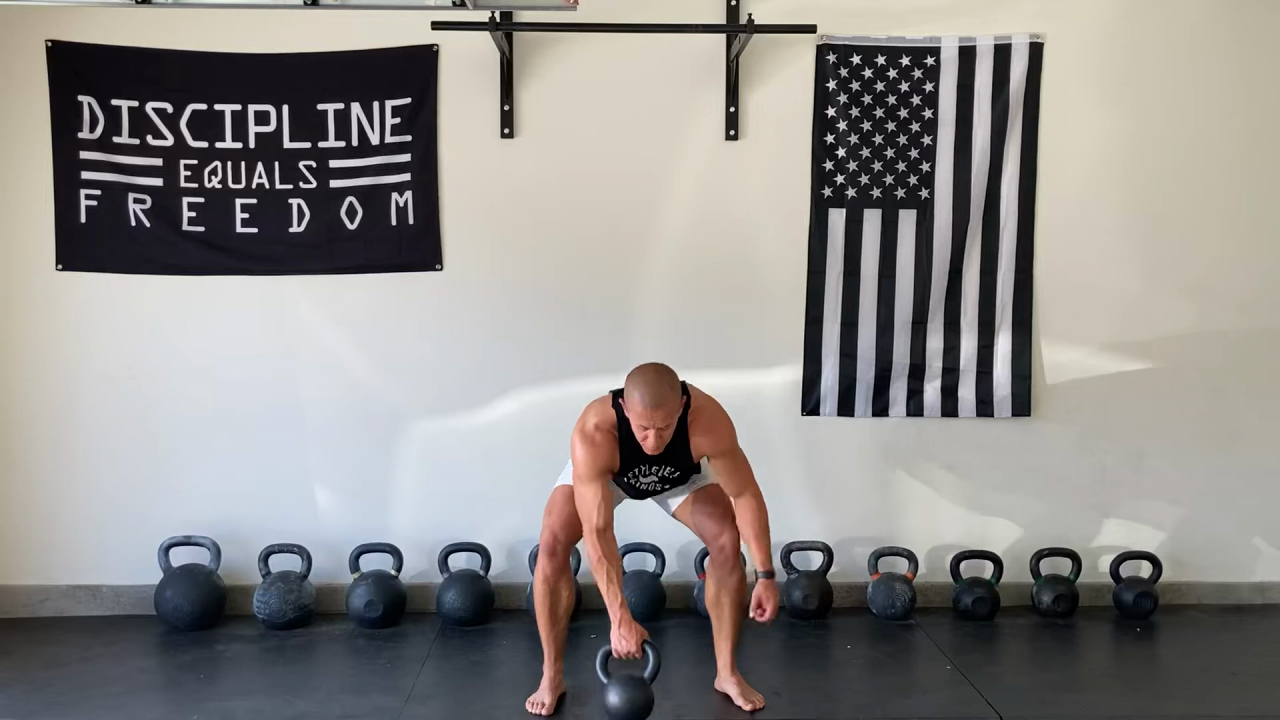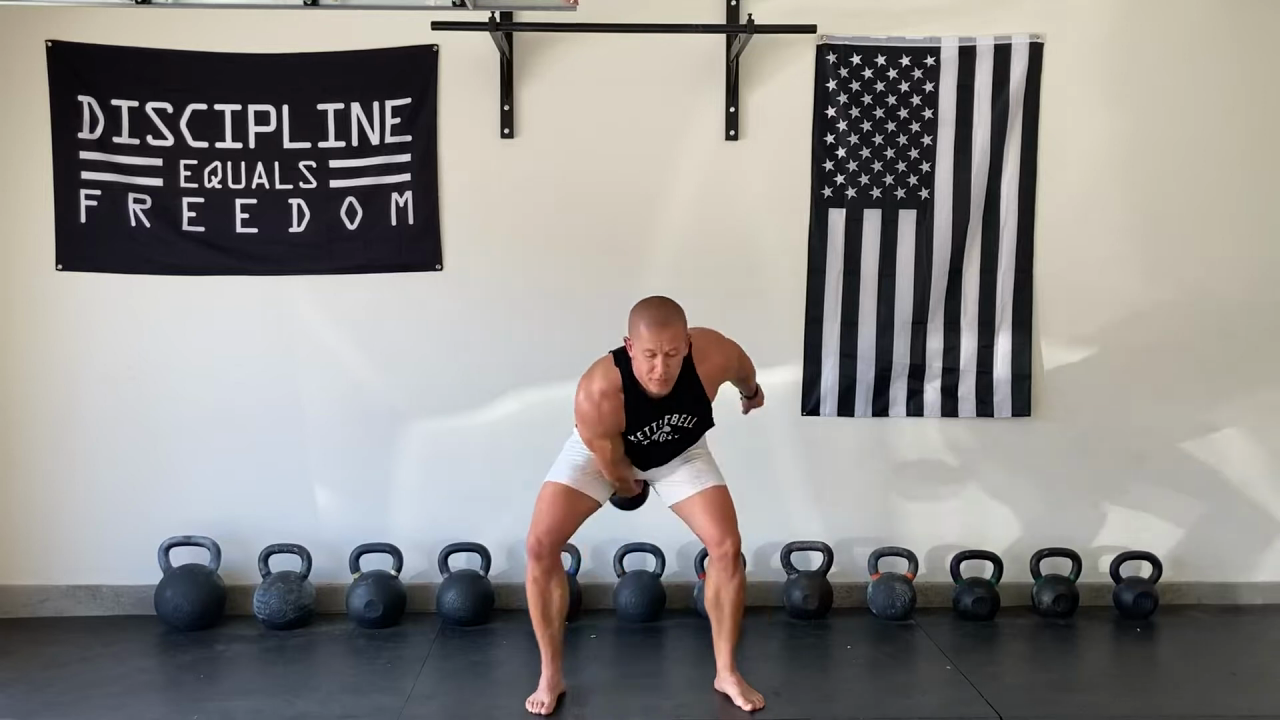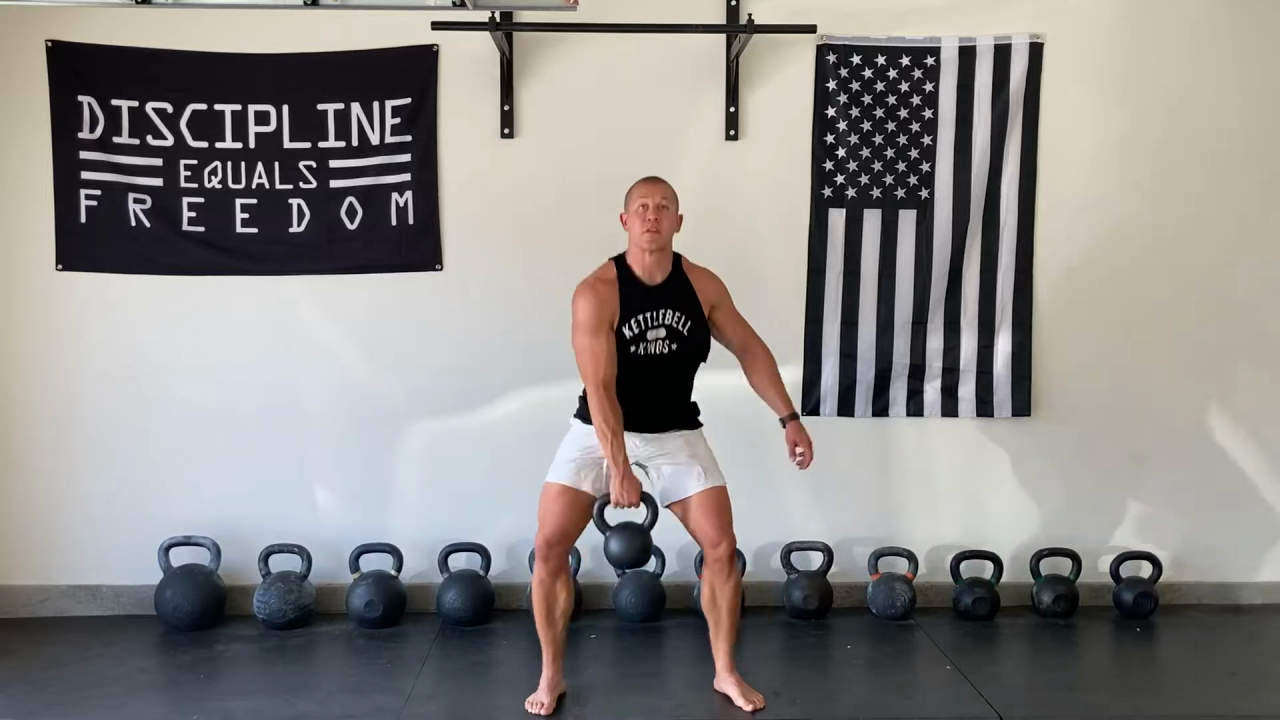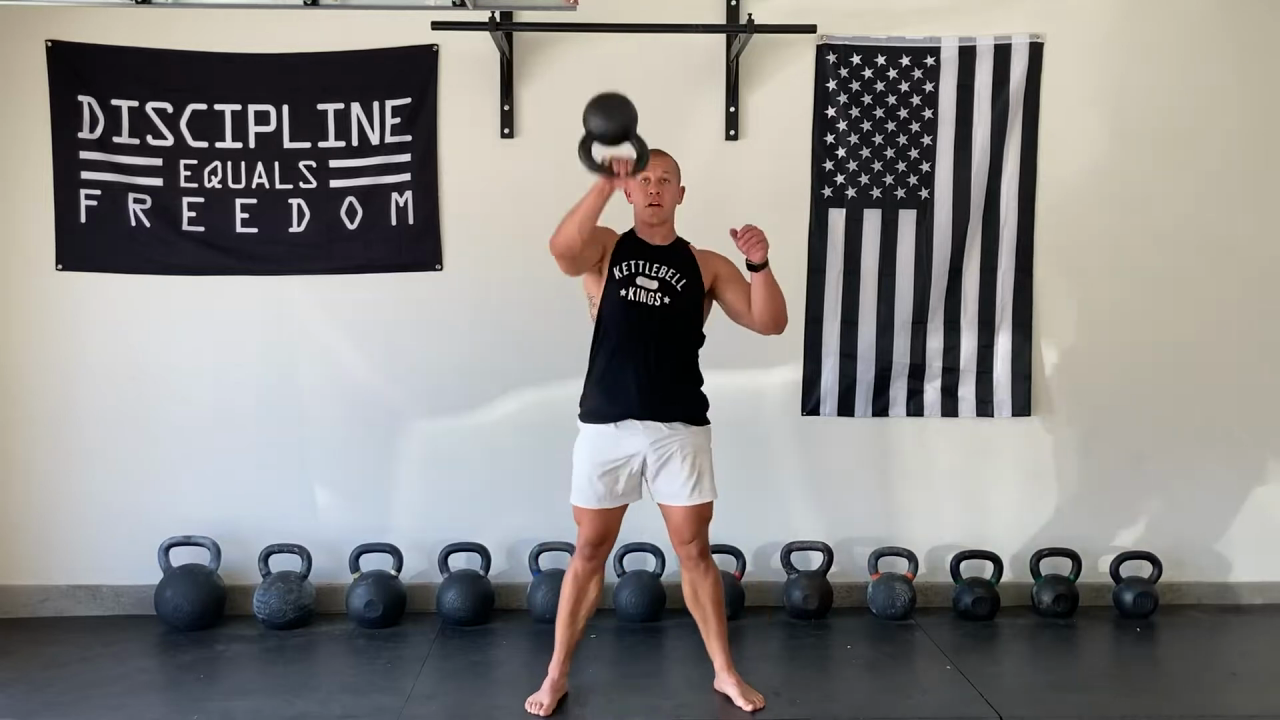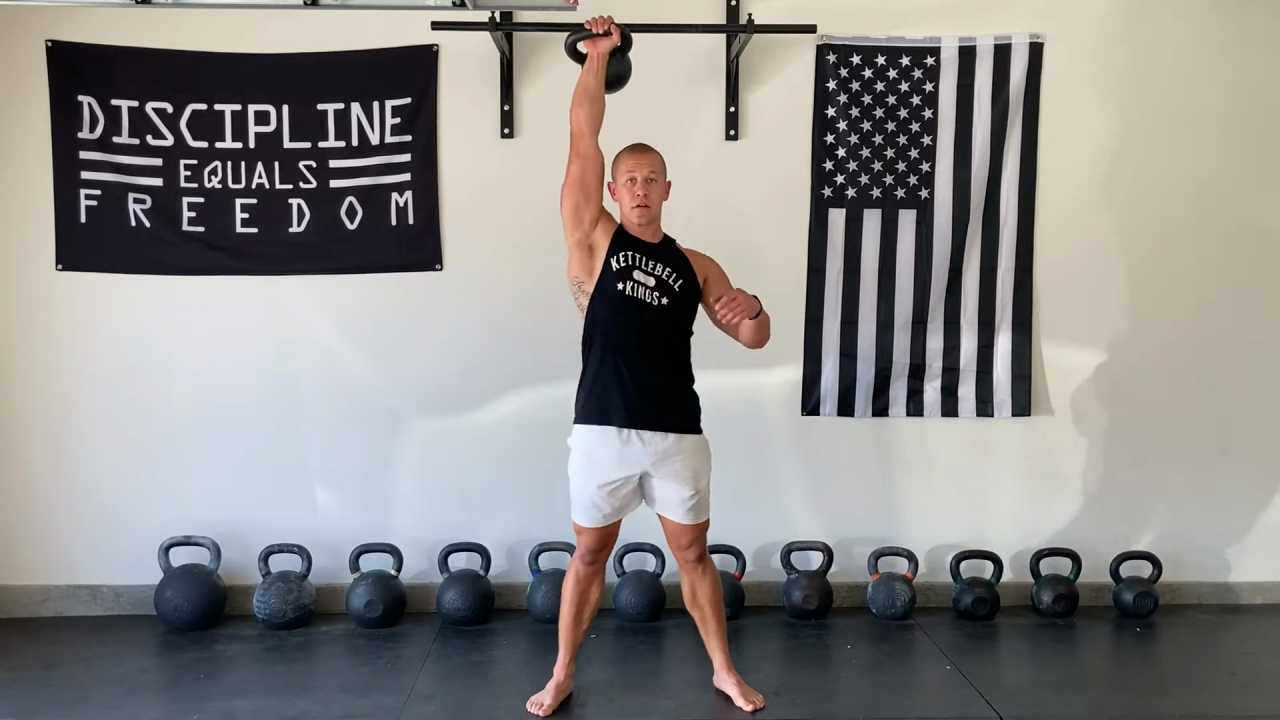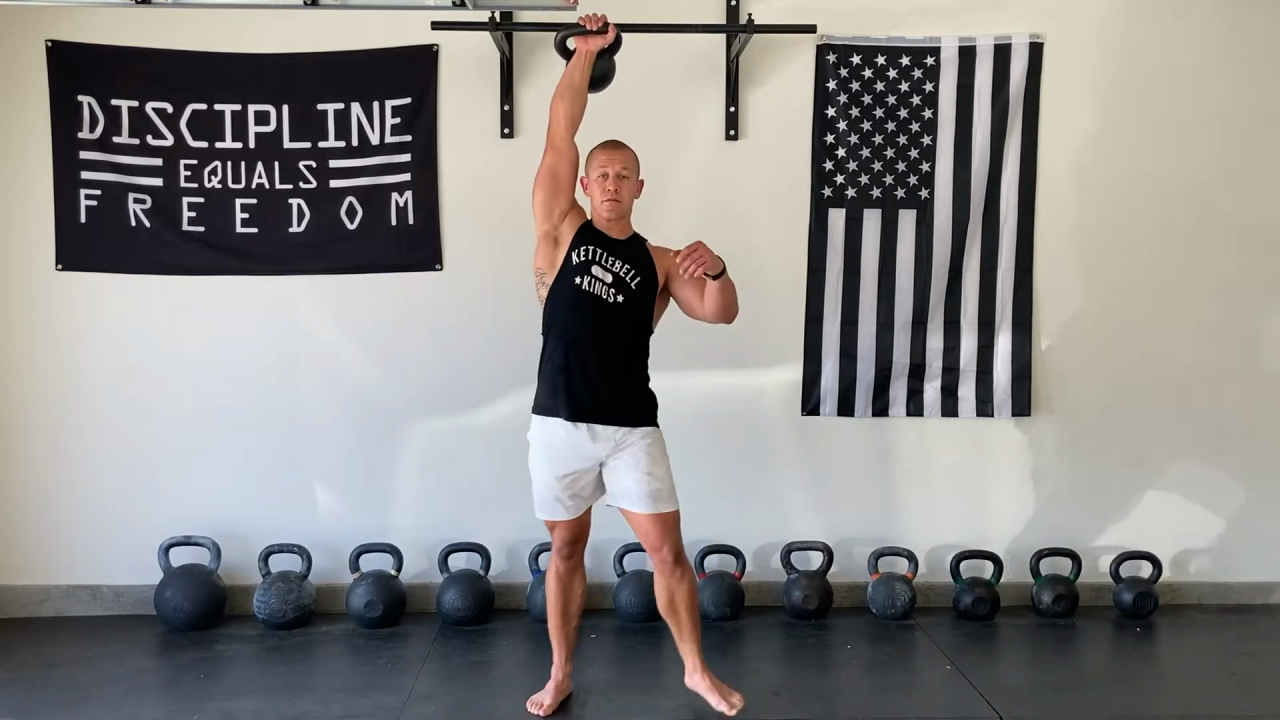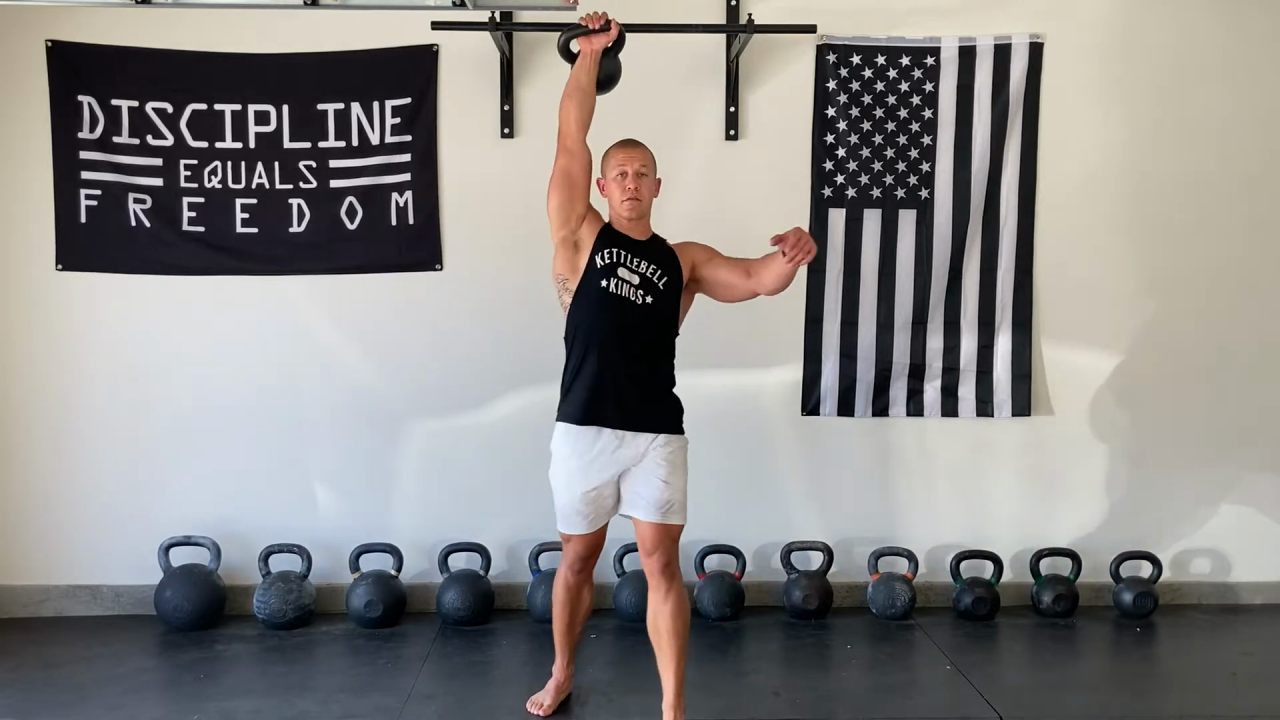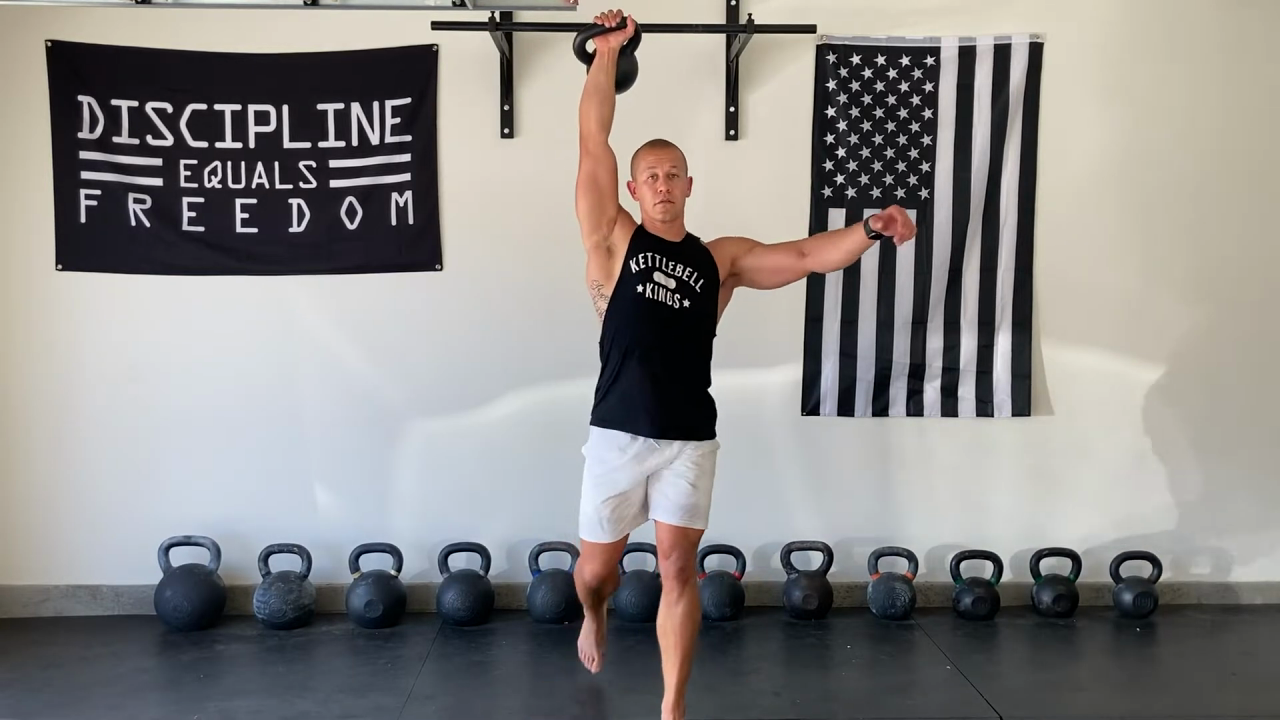
dt=0.4s
person 1, frame 1
left shoulder: (708, 422)
right shoulder: (593, 432)
left elbow: (746, 496)
right elbow: (597, 532)
left wrist: (766, 577)
right wrist: (620, 618)
right hip: (603, 469)
left knee: (728, 544)
right knee: (553, 547)
left ankle: (728, 673)
right ankle: (552, 676)
person 1, frame 2
left shoulder: (714, 354)
right shoulder: (598, 394)
left elbow: (743, 370)
right elbow: (610, 462)
left wrist: (752, 393)
right wrist: (628, 486)
left hip: (680, 450)
right hip: (600, 449)
left knee: (726, 547)
right knee: (540, 545)
left ankle: (727, 672)
right ankle: (550, 674)
person 1, frame 3
left shoulder: (701, 284)
right shoulder: (597, 292)
left elbow: (751, 351)
right elbow: (599, 388)
left wrist: (789, 418)
right wrist: (619, 467)
left hip: (676, 434)
right hip: (601, 431)
left knee: (720, 549)
right knee: (548, 548)
left ankle: (727, 672)
right ankle: (552, 674)
person 1, frame 4
left shoulder: (705, 265)
right shoulder: (604, 245)
left elbow: (771, 322)
right elbow: (561, 248)
left wrist: (759, 262)
right wrist: (602, 187)
left hip: (679, 428)
right hip: (607, 424)
left knee: (694, 552)
right knee: (589, 552)
left ankle: (725, 672)
person 1, frame 5
left shoulder: (697, 265)
right shoulder: (593, 239)
left elbow: (754, 339)
right elbow: (582, 140)
left wrist: (752, 310)
right wrist: (597, 56)
left hip: (677, 434)
right hip: (603, 430)
left knee: (693, 555)
right knee: (589, 554)
person 1, frame 6
left shoulder: (659, 261)
right shoulder: (560, 231)
left elbow: (721, 313)
right elbow: (558, 137)
left wrist: (715, 270)
right wrist: (586, 53)
left hip: (631, 429)
right hip: (560, 424)
left knee: (667, 553)
right knee: (566, 550)
person 1, frame 7
left shoulder: (686, 260)
right shoulder: (580, 236)
left elbow: (756, 280)
right elbow: (570, 139)
left wrist: (789, 257)
right wrist: (591, 52)
left hip: (657, 433)
right hip: (584, 429)
left knee: (661, 565)
right knee: (577, 560)
person 1, frame 8
left shoulder: (722, 258)
right shoulder: (612, 240)
left elbow: (807, 257)
right elbow: (592, 144)
left wrist: (870, 229)
right wrist: (608, 52)
left hip: (689, 438)
right hip: (618, 431)
left knee: (677, 573)
right knee: (598, 562)
right ankle: (592, 621)
